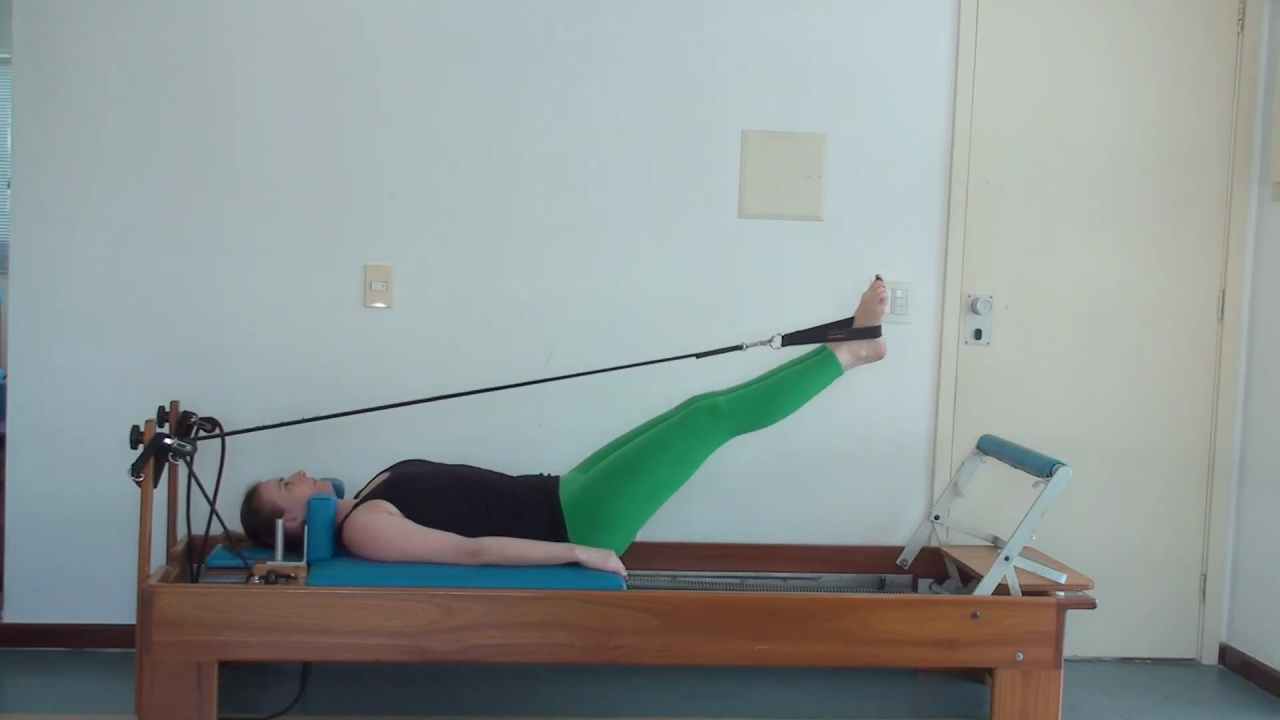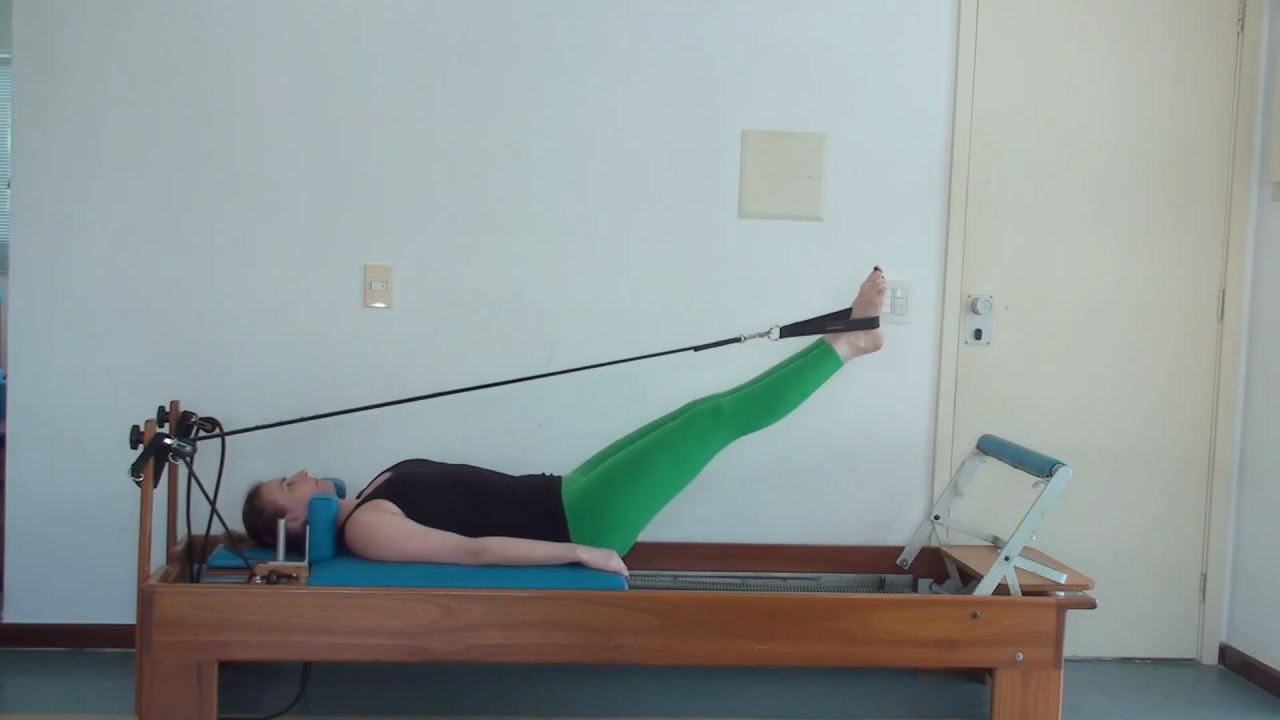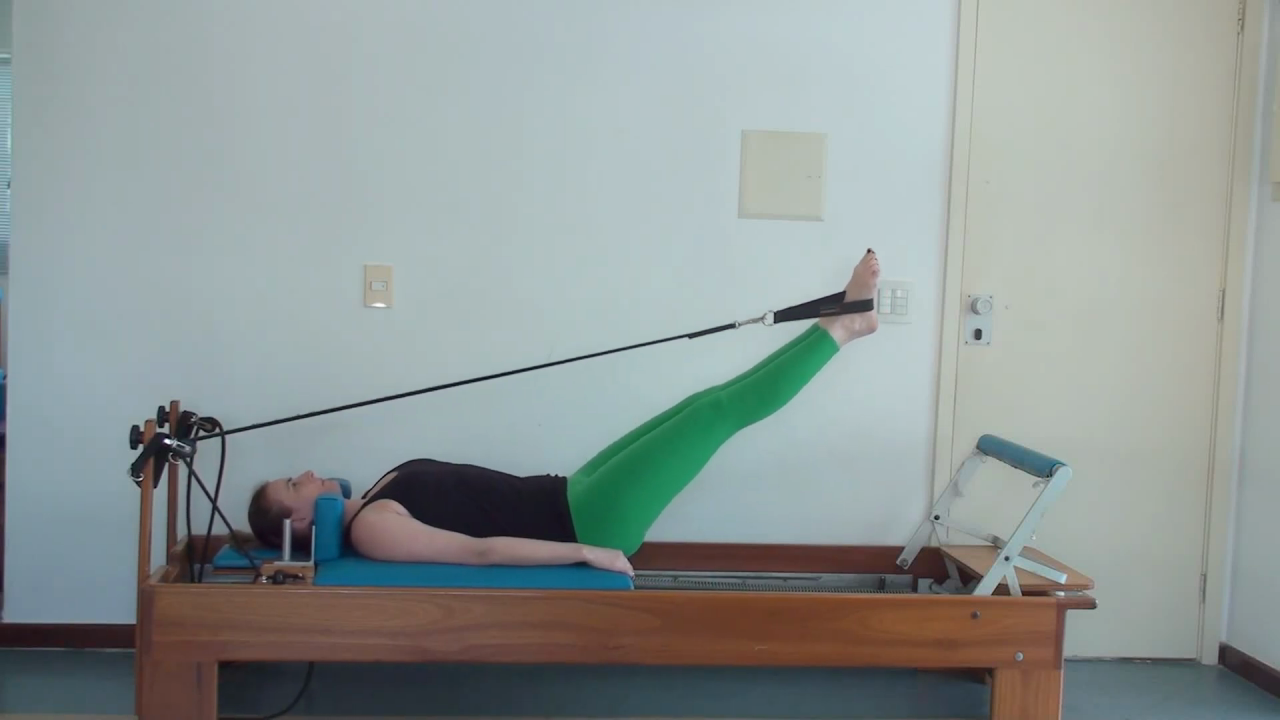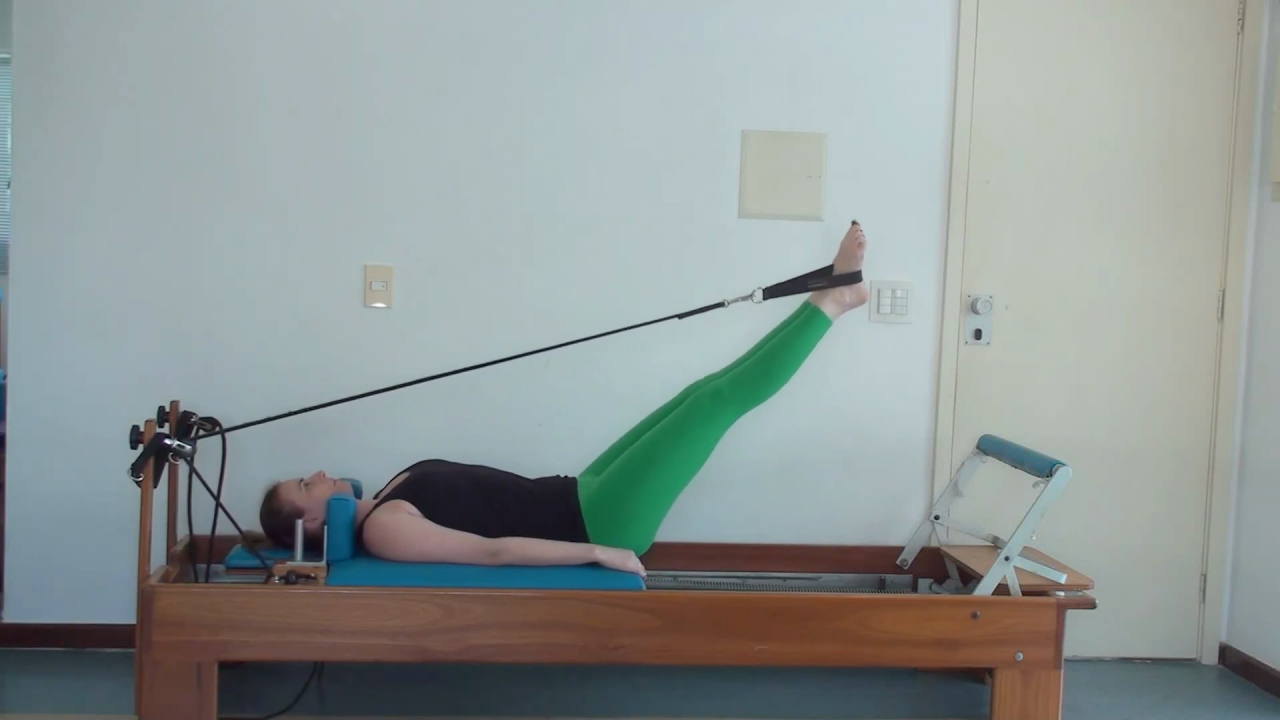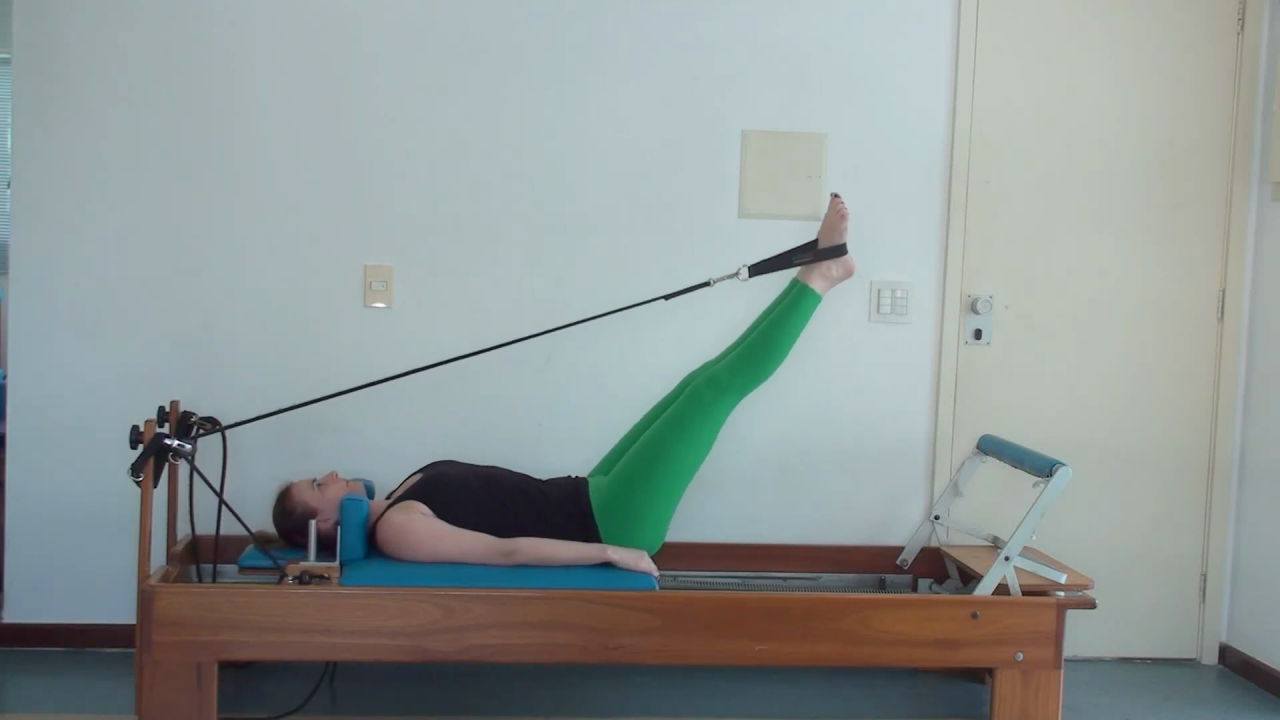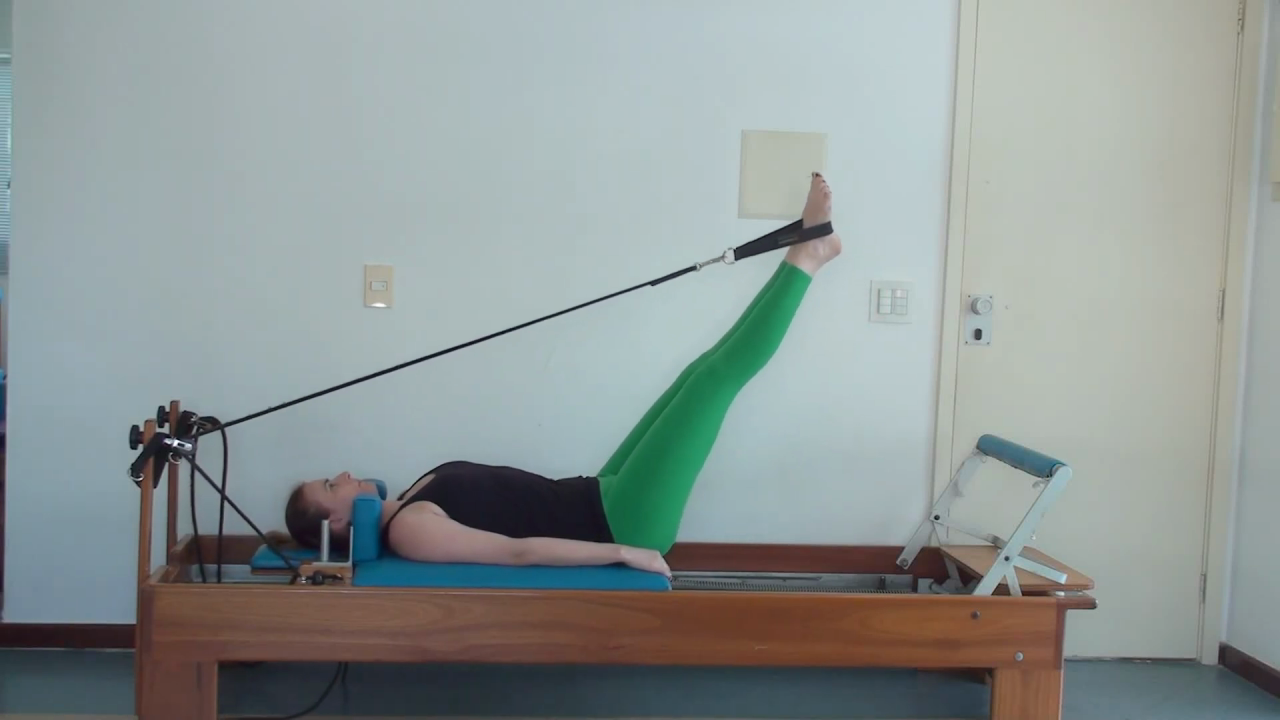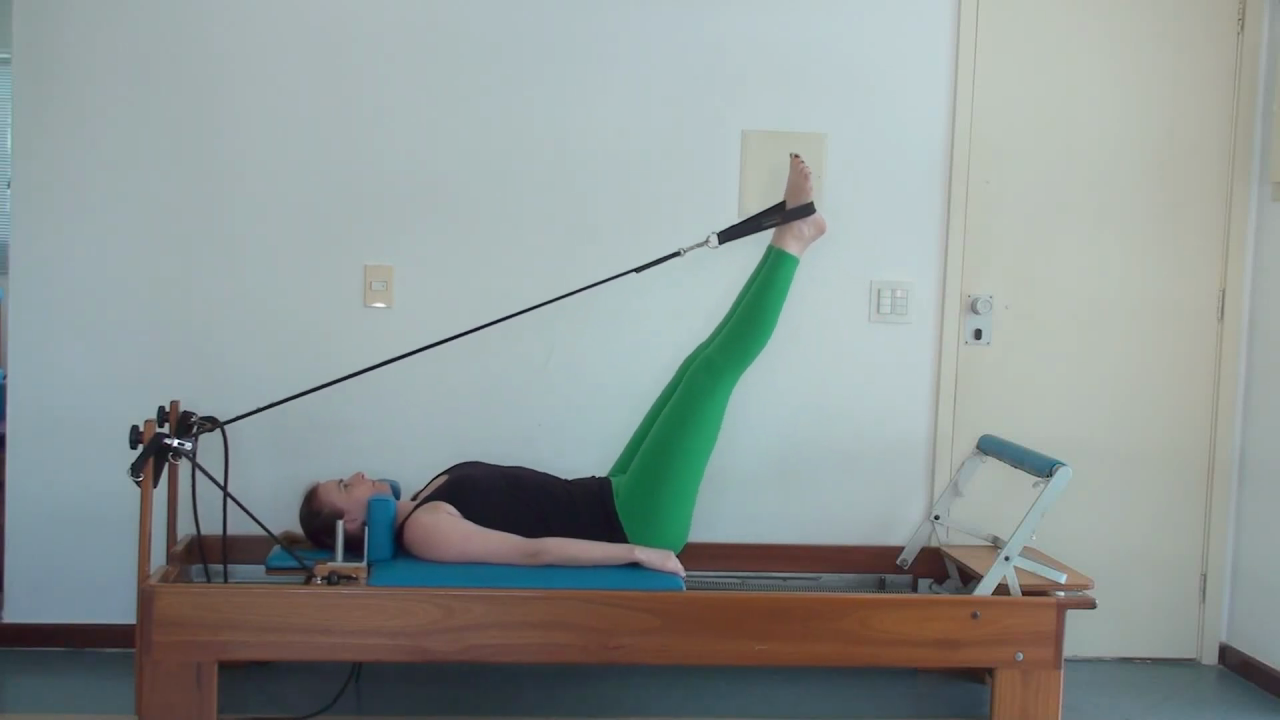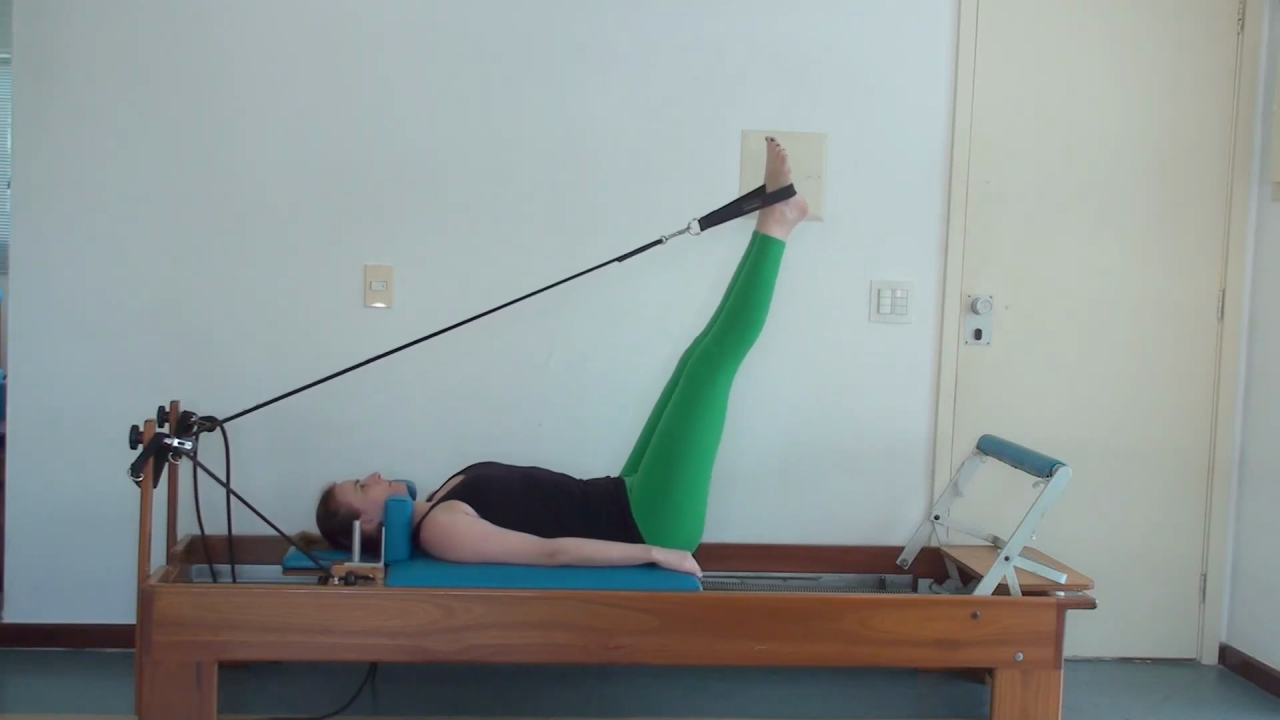
dt=0.3s
person 1, frame 1
left shoulder: (371, 498)
right shoulder: (362, 530)
right elbow: (471, 551)
right wrist: (577, 552)
left hip: (561, 495)
right hip: (574, 522)
left knee: (704, 406)
right knee: (715, 414)
left ankle: (847, 345)
right ankle: (847, 353)
person 1, frame 2
left shoulder: (373, 497)
right shoulder: (365, 530)
right elbow: (473, 550)
right wrist: (578, 552)
left hip: (562, 494)
right hip: (575, 522)
left knee: (710, 409)
right knee: (717, 417)
left ankle: (844, 338)
right ankle: (844, 344)
person 1, frame 3
left shoulder: (377, 500)
right shoulder: (370, 530)
right elbow: (478, 551)
right wrist: (585, 552)
left hip: (568, 498)
right hip: (581, 524)
left knee: (708, 404)
right knee: (719, 412)
left ankle: (840, 322)
right ankle: (837, 327)
person 1, frame 4
left shoulder: (391, 499)
right shoulder: (382, 530)
right elbow: (490, 550)
right wrist: (595, 552)
left hip: (576, 495)
right hip: (594, 522)
left knee: (706, 391)
right knee: (718, 399)
left ankle: (829, 299)
right ankle: (827, 304)
person 1, frame 5
left shoulder: (404, 501)
right shoulder: (396, 531)
right elbow: (503, 551)
right wrist: (609, 552)
left hip: (589, 497)
right hip: (608, 522)
left knee: (704, 382)
right knee: (716, 387)
left ankle: (817, 273)
right ankle: (816, 278)
person 1, frame 6
left shoulder: (415, 501)
right shoulder: (409, 532)
right elbow: (516, 551)
right wrist: (621, 552)
left hip: (600, 497)
right hip: (618, 522)
left knee: (706, 371)
right knee: (718, 375)
left ankle: (805, 254)
right ankle: (803, 259)
person 1, frame 7
left shoulder: (426, 503)
right shoulder: (422, 531)
right elbow: (531, 551)
right wrist: (637, 553)
left hip: (615, 500)
right hip: (633, 523)
left knee: (705, 364)
right knee: (715, 367)
left ankle: (791, 237)
right ankle: (788, 241)
person 1, frame 8
left shoulder: (442, 502)
right shoulder: (441, 530)
right elbow: (549, 552)
right wrist: (654, 553)
left hip: (624, 499)
right hip: (650, 523)
left knee: (703, 357)
right knee: (715, 358)
right ankle: (772, 225)
